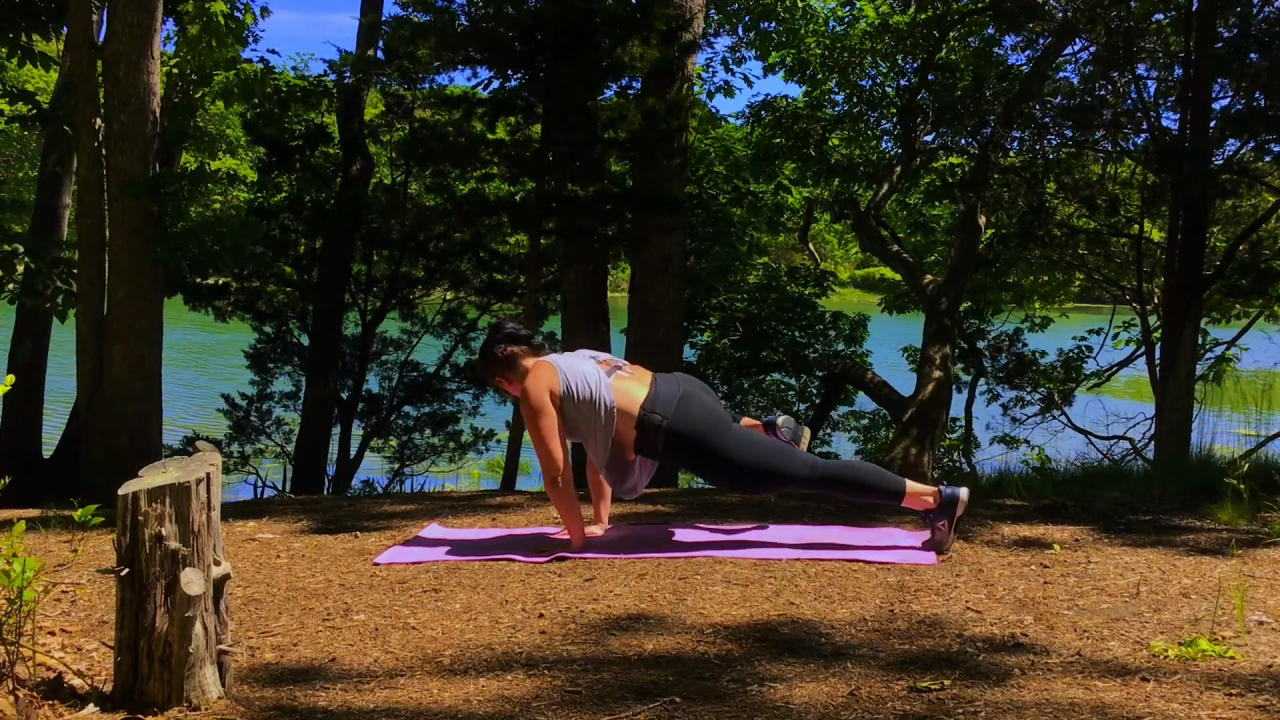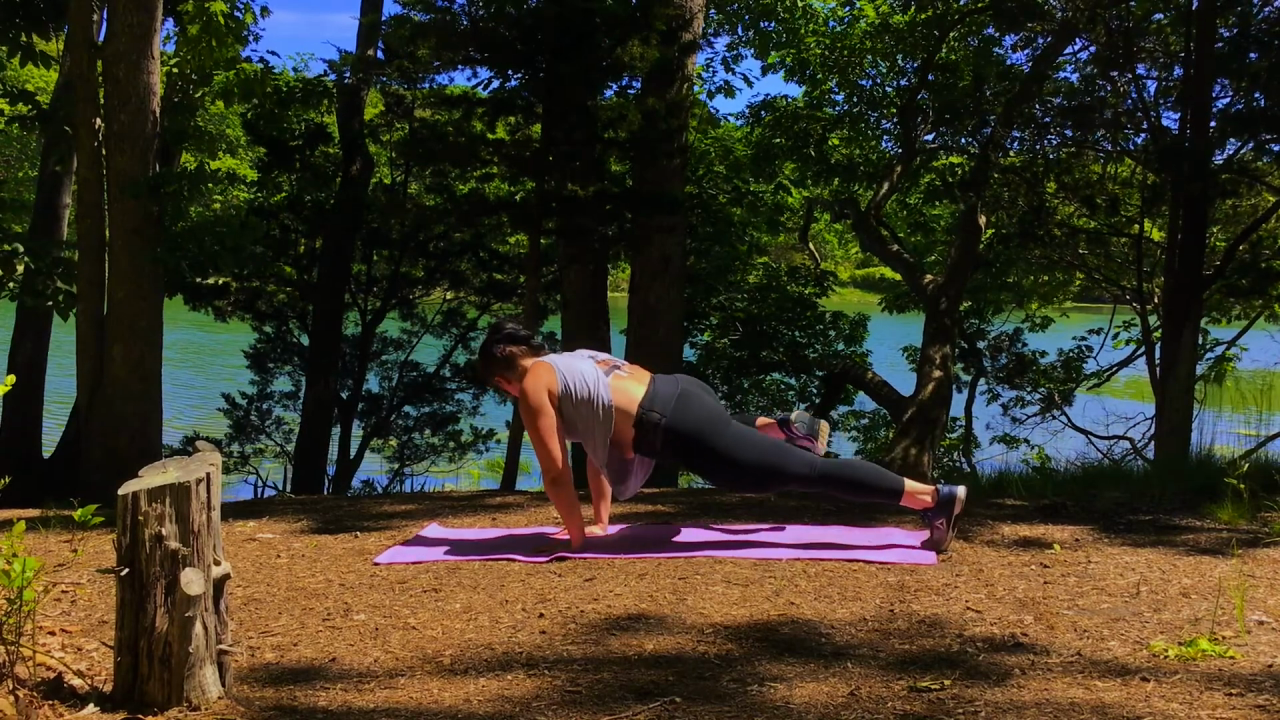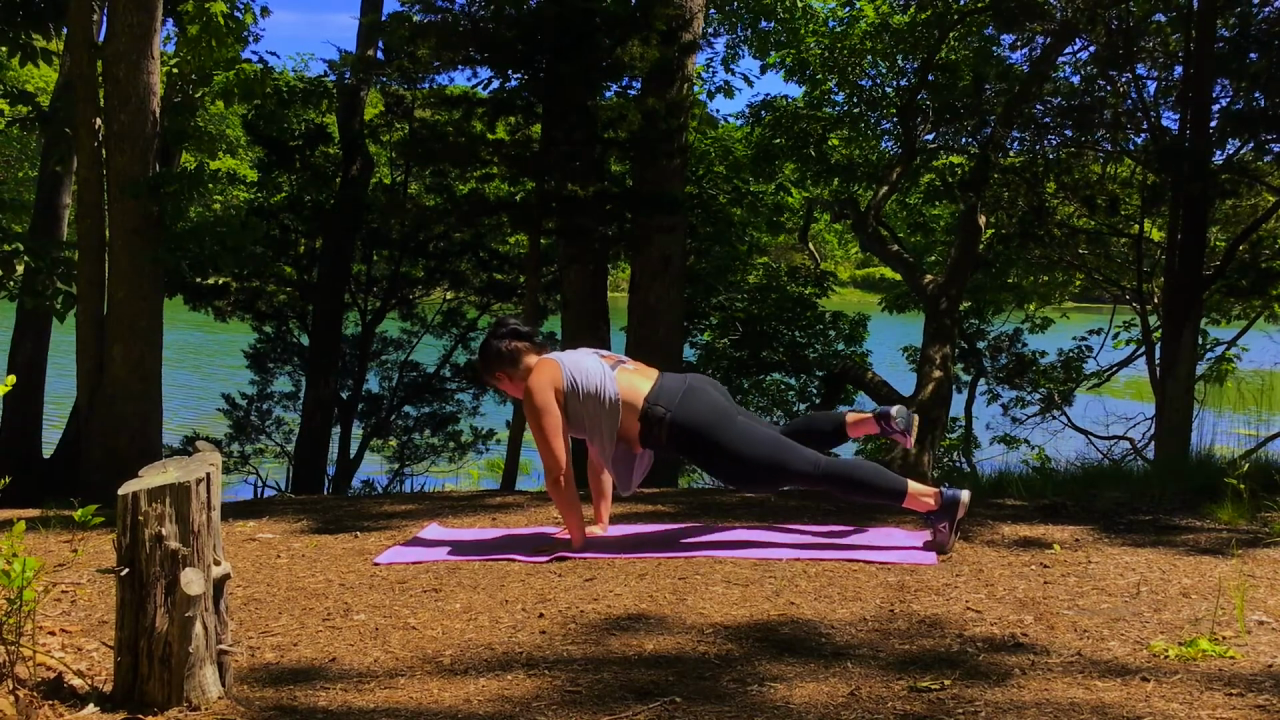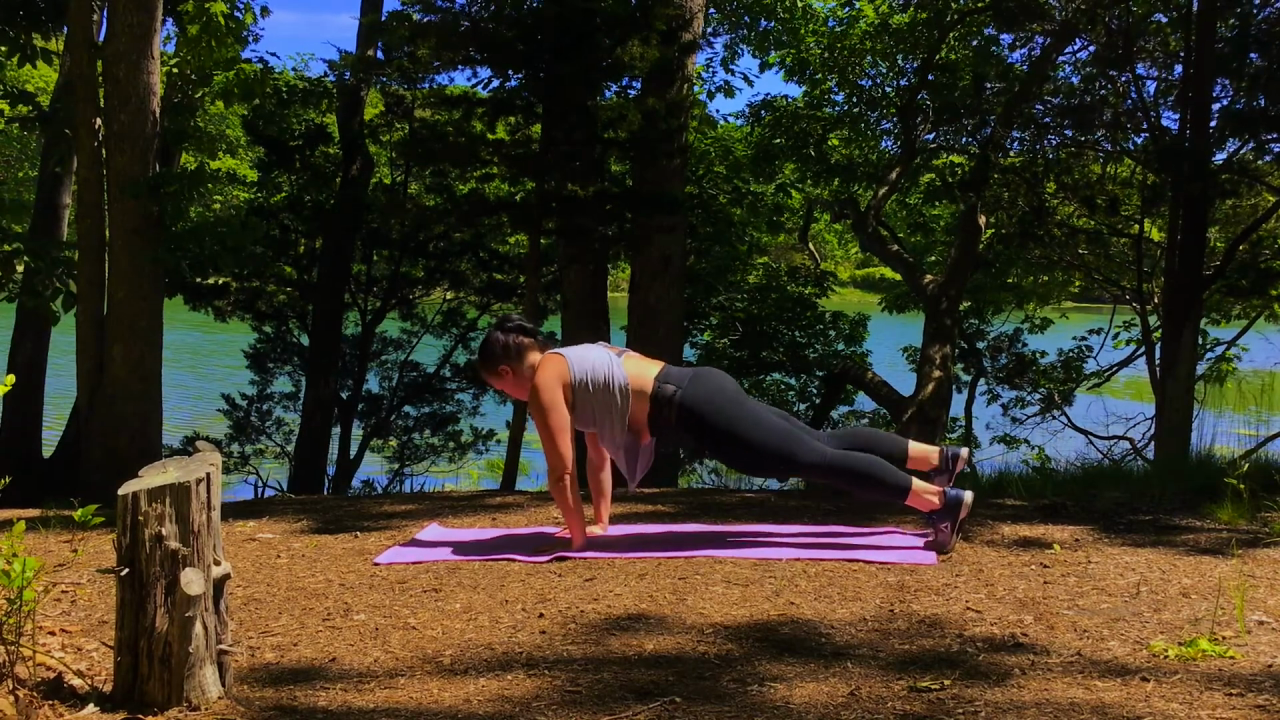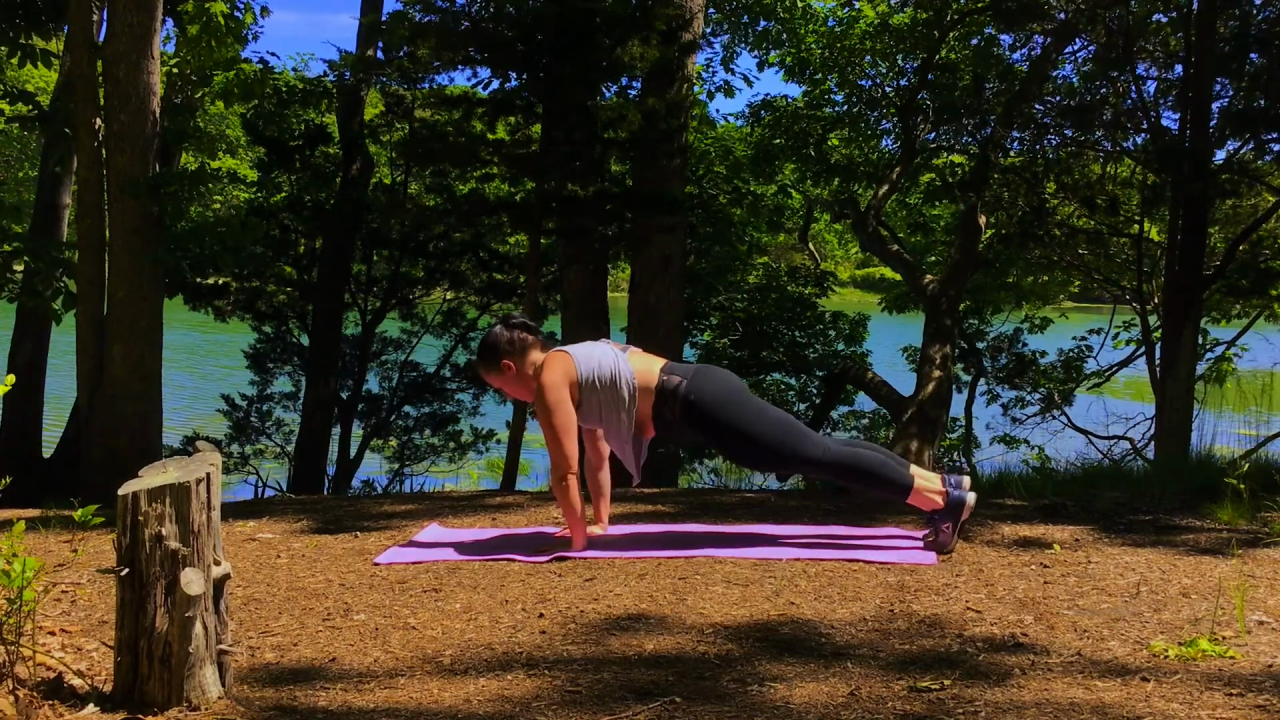
dt=0.2s
person 1, frame 1
left shoulder: (534, 386)
right shoulder: (576, 359)
left elbow: (556, 474)
right elbow: (598, 451)
left wrist: (578, 539)
right wrist: (600, 522)
left hip: (683, 429)
right hip: (684, 390)
left knee: (806, 473)
left ankle: (938, 499)
right ankle: (755, 429)
person 1, frame 2
left shoulder: (532, 385)
right shoulder: (576, 359)
left elbow: (556, 474)
right elbow: (598, 449)
left wrist: (578, 539)
right wrist: (601, 522)
left hip: (681, 429)
right hip: (684, 390)
left knee: (804, 471)
left ankle: (936, 497)
right ankle: (775, 428)
person 1, frame 3
left shoulder: (537, 384)
right shoulder: (575, 360)
left elbow: (557, 474)
right elbow: (599, 453)
left wrist: (578, 539)
right wrist: (601, 523)
left hip: (687, 422)
right hip: (693, 389)
left knee: (808, 468)
right knee: (794, 441)
left ankle: (939, 500)
right ankle: (881, 420)
person 1, frame 4
left shoulder: (543, 380)
right shoulder: (574, 361)
left elbow: (561, 472)
right elbow: (599, 453)
left wrist: (579, 538)
right wrist: (601, 523)
left hip: (695, 409)
right hip: (703, 385)
left knee: (814, 459)
right knee: (820, 442)
left ankle: (941, 501)
right ankle: (939, 458)
person 1, frame 5
left shoulder: (548, 377)
right shoulder: (575, 364)
left elbow: (565, 471)
right elbow: (598, 454)
left wrist: (578, 539)
right wrist: (601, 522)
left hip: (701, 405)
right hip: (704, 389)
left knee: (817, 457)
right knee: (822, 447)
left ankle: (945, 501)
right ankle: (943, 482)
